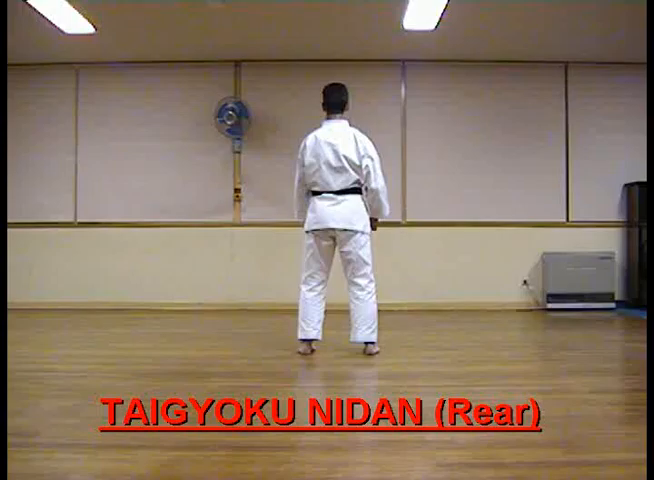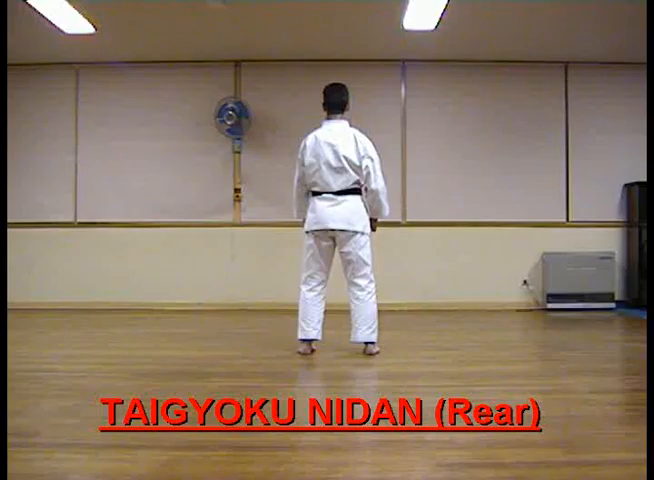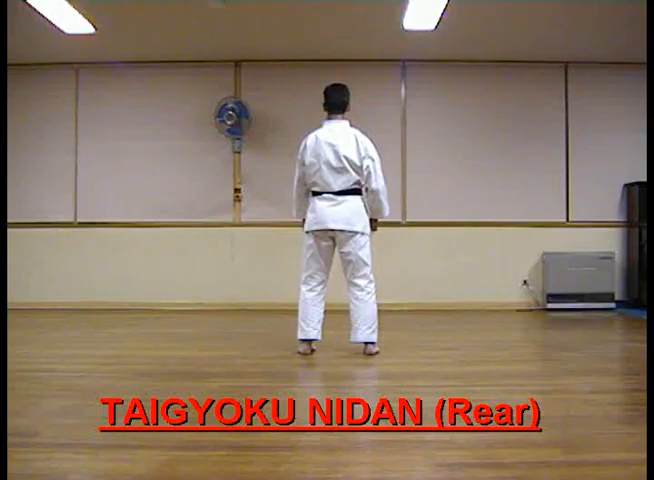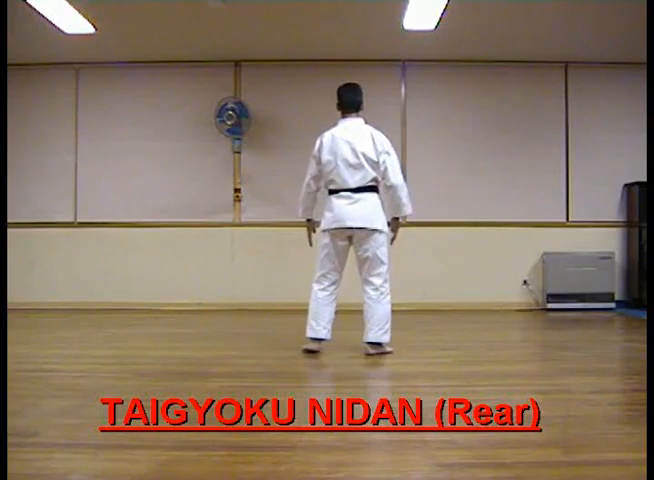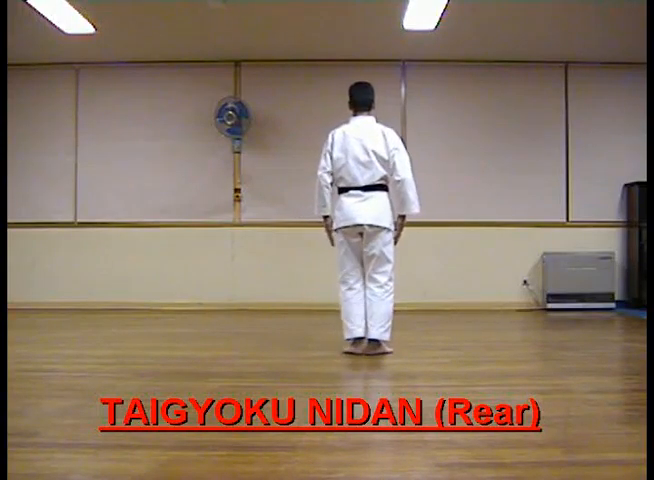
dt=0.3s
person 1, frame 1
left shoulder: (310, 141)
right shoulder: (359, 139)
left elbow: (300, 184)
right elbow: (375, 182)
left wrist: (303, 216)
right wrist: (375, 214)
left hip: (318, 212)
right hip: (352, 212)
left knee: (313, 280)
right knee: (361, 280)
left ankle: (307, 340)
right ankle: (368, 341)
person 1, frame 2
left shoulder: (310, 141)
right shoulder: (359, 140)
left elbow: (300, 184)
right elbow: (375, 183)
left wrist: (303, 215)
right wrist: (375, 214)
left hip: (319, 213)
right hip: (351, 213)
left knee: (313, 280)
right knee: (361, 281)
left ankle: (307, 340)
right ankle: (368, 341)
person 1, frame 3
left shoulder: (310, 141)
right shoulder: (360, 140)
left elbow: (300, 184)
right elbow: (375, 183)
left wrist: (302, 215)
right wrist: (376, 215)
left hip: (319, 213)
right hip: (351, 213)
left knee: (313, 280)
right knee: (361, 281)
left ankle: (306, 341)
right ankle: (369, 341)
person 1, frame 4
left shoulder: (325, 139)
right shoulder: (376, 137)
left elbow: (312, 182)
right elbow: (393, 180)
left wrist: (308, 217)
right wrist: (396, 215)
left hip: (336, 212)
right hip: (369, 211)
left knee: (325, 279)
right knee: (375, 280)
left ankle: (315, 338)
right ankle: (375, 341)
person 1, frame 5
left shoulder: (336, 136)
right shoulder: (387, 135)
left elbow: (324, 177)
right elbow: (402, 177)
left wrist: (326, 215)
right wrist: (402, 214)
left hip: (346, 209)
right hip: (378, 209)
left knee: (350, 279)
right knee: (379, 278)
left ankle: (356, 339)
right ankle: (375, 340)
